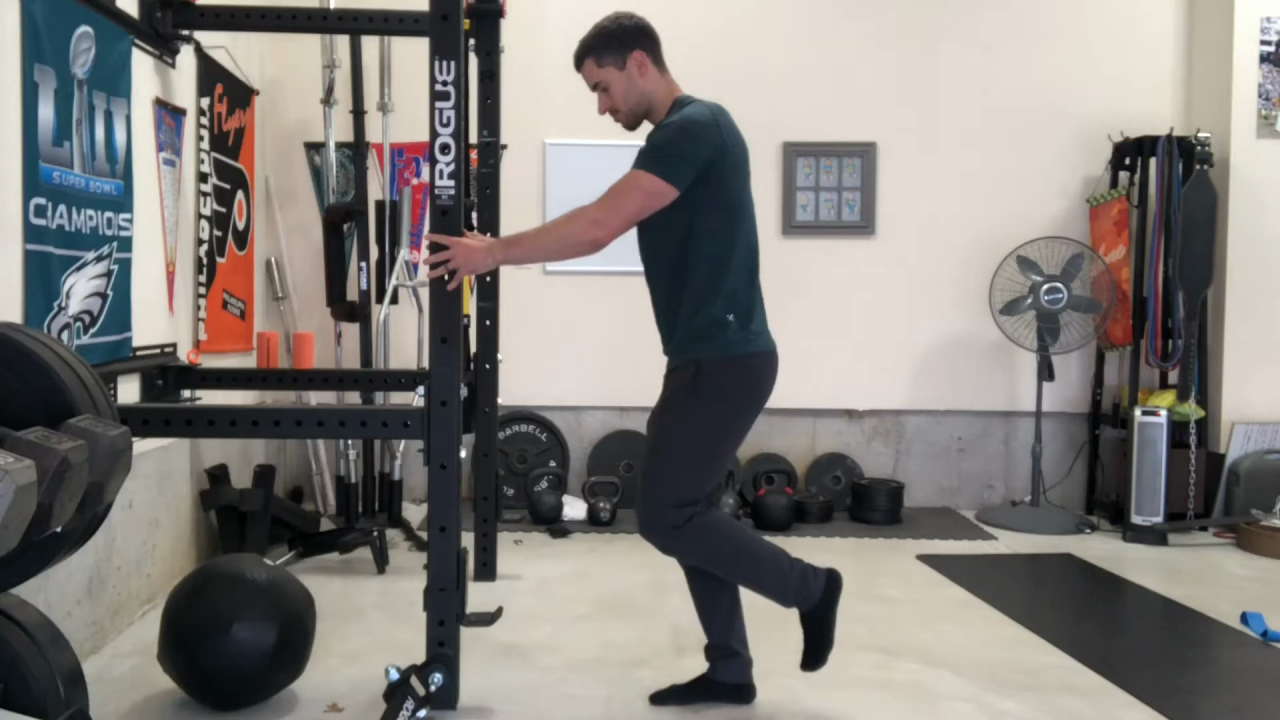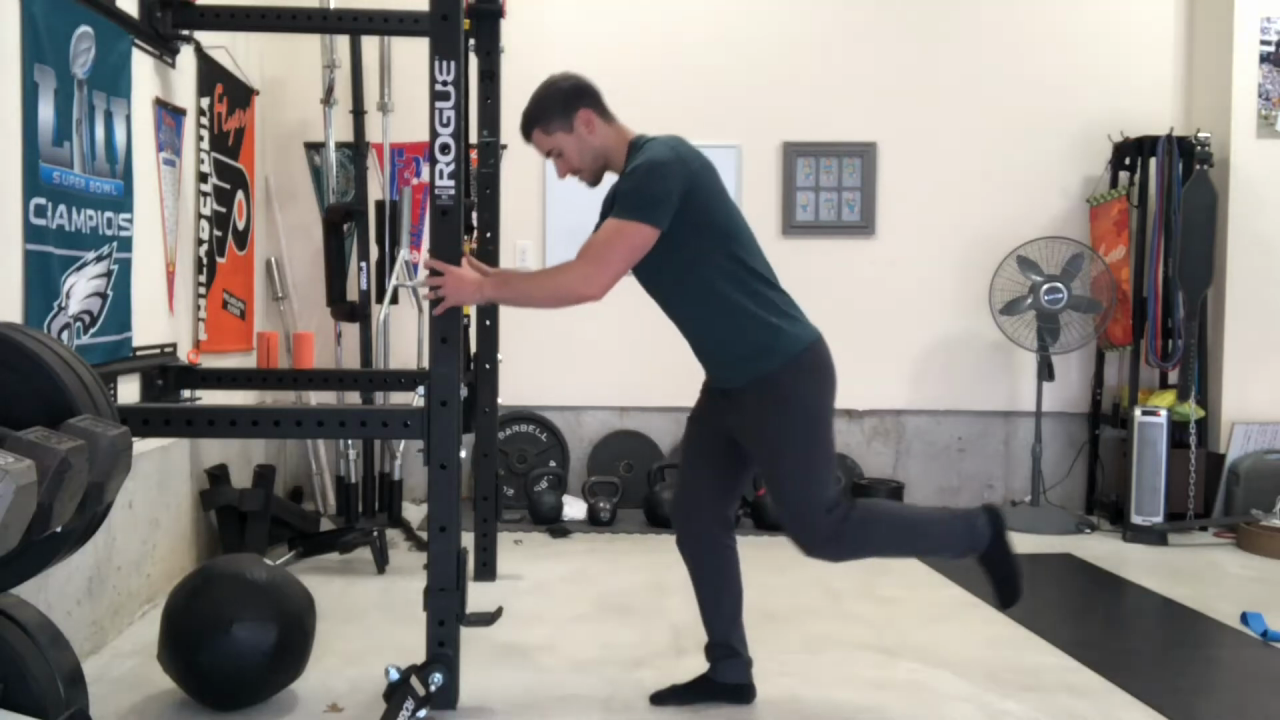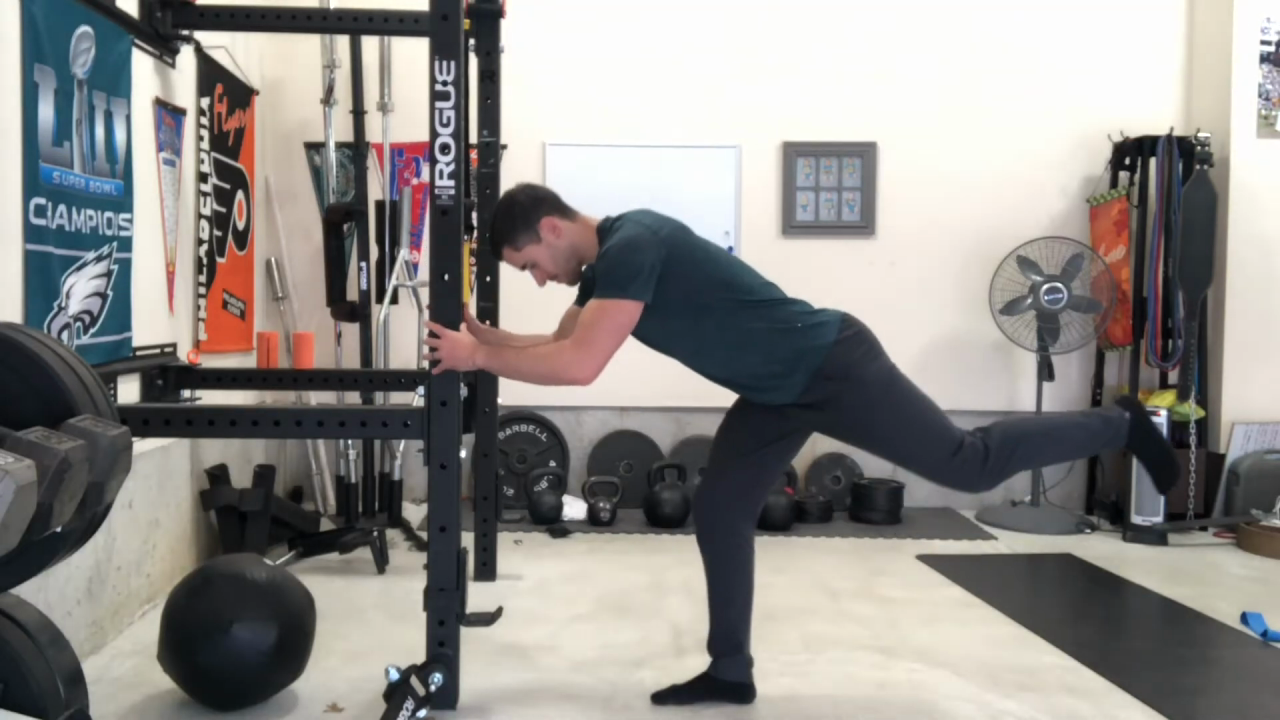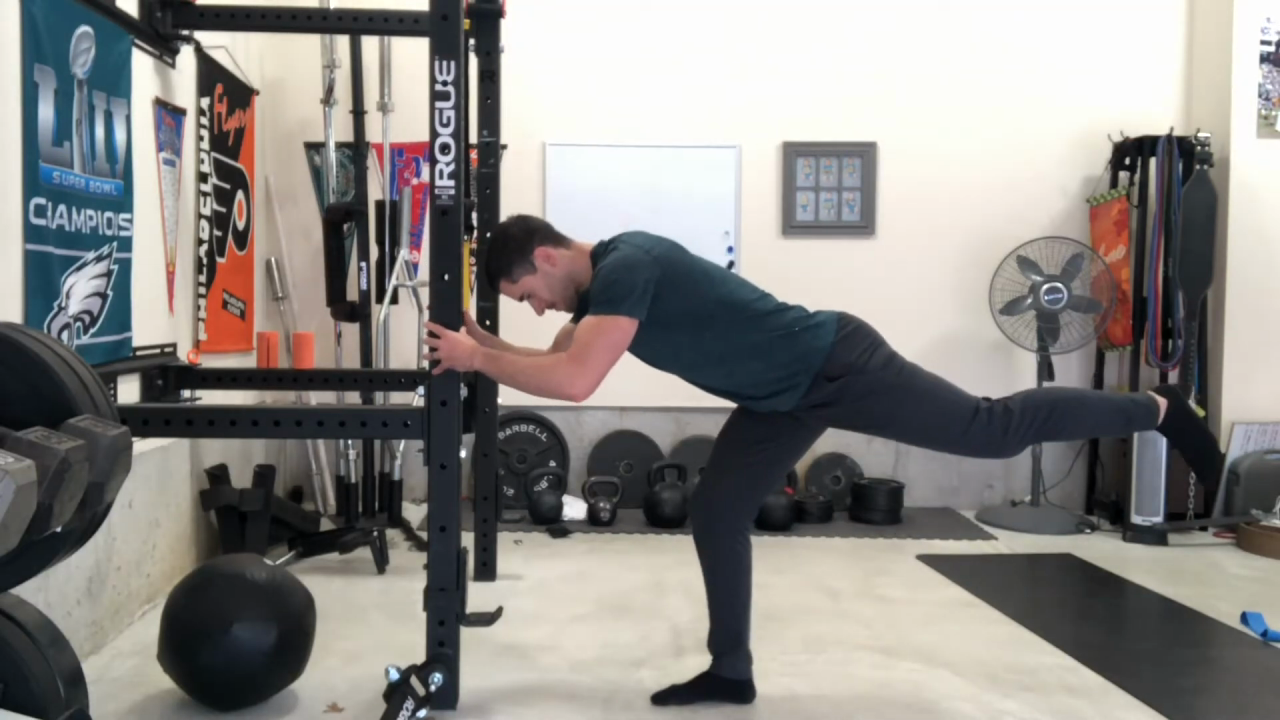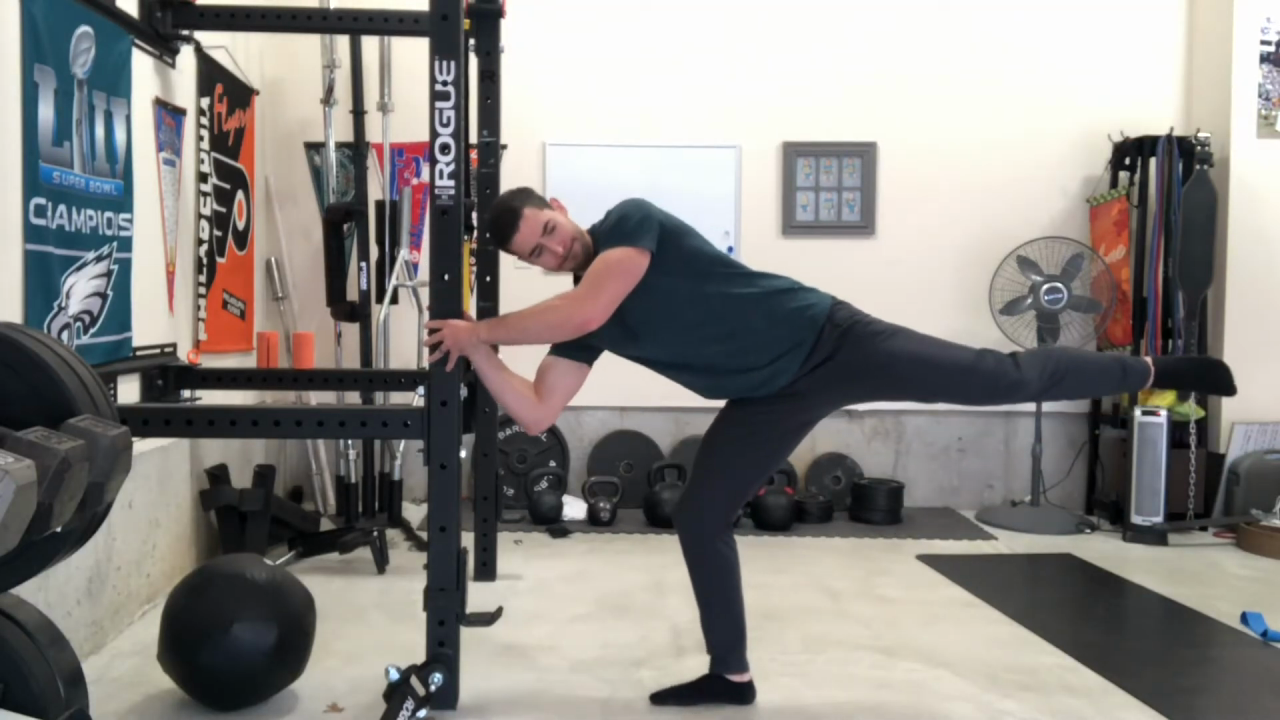
dt=1s
person 1, frame 1
left shoulder: (695, 128)
right shoulder: (678, 135)
left elbow: (597, 227)
right elbow: (604, 227)
left wrist: (492, 254)
right wrist: (498, 252)
left hip: (724, 361)
right hip: (707, 357)
left knee: (666, 517)
right knee: (686, 515)
left ankle: (809, 587)
right ankle: (729, 671)
person 1, frame 2
left shoulder: (659, 167)
right shoulder: (633, 185)
left elbow: (589, 282)
right elbow: (584, 277)
left wrist: (484, 291)
right wrist: (491, 280)
left hip: (783, 372)
right hip: (734, 379)
left knee: (818, 529)
right knee: (696, 520)
left ankle: (974, 533)
right ankle: (728, 670)
person 1, frame 3
left shoulder: (633, 245)
right shoulder: (607, 266)
left elbow: (580, 365)
right elbow: (560, 346)
left wrist: (477, 358)
right wrist: (483, 334)
left hip: (832, 366)
right hip: (778, 389)
left knee: (963, 463)
right knee: (718, 510)
left ankle: (1117, 424)
right ankle: (730, 670)
person 1, frame 4
left shoulder: (627, 266)
right shoulder: (603, 289)
left elbow: (574, 381)
right elbow: (556, 365)
left wrist: (477, 358)
right wrist: (481, 342)
left hip: (836, 367)
right hip: (784, 397)
left knee: (991, 430)
right knee: (716, 512)
left ankle: (1157, 411)
right ankle: (730, 670)
person 1, frame 5
left shoulder: (631, 221)
right shoulder: (581, 318)
left elbow: (585, 311)
right elbow: (535, 413)
left wrist: (479, 328)
right wrist: (477, 354)
left hip: (825, 340)
right hip: (770, 395)
left knee: (998, 377)
right knee: (699, 517)
left ankle: (1151, 370)
right ankle: (730, 673)
